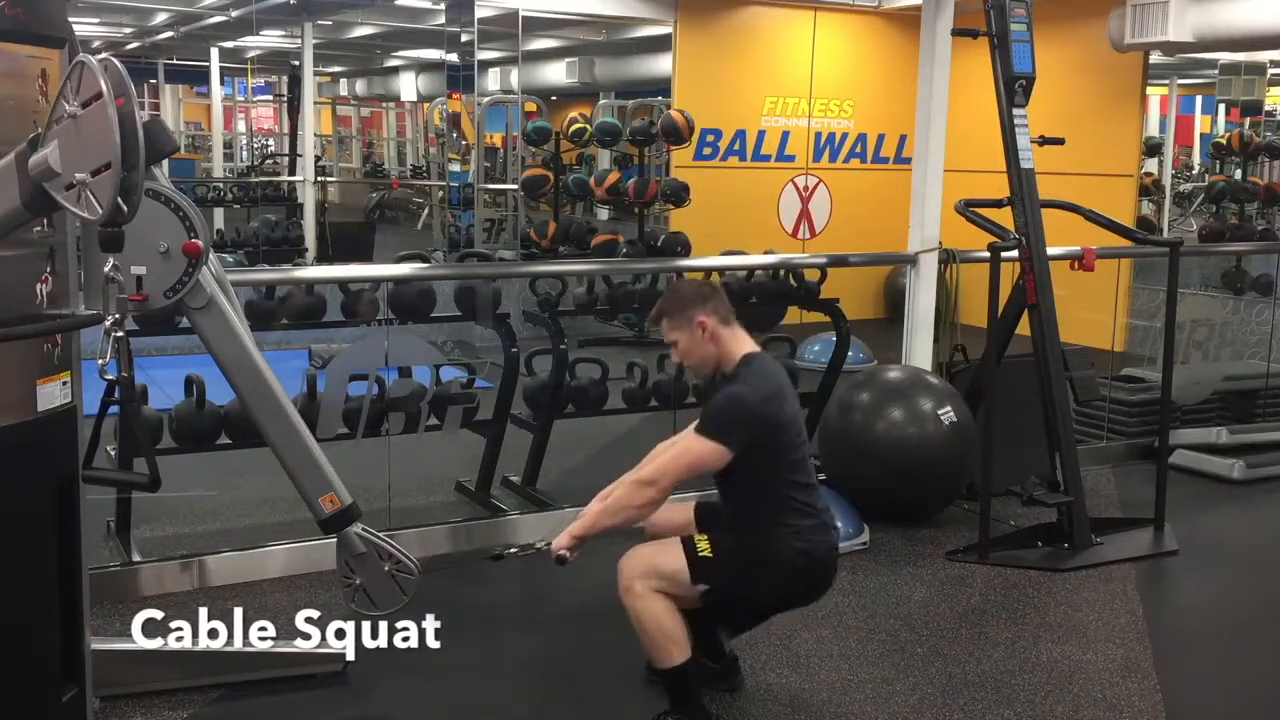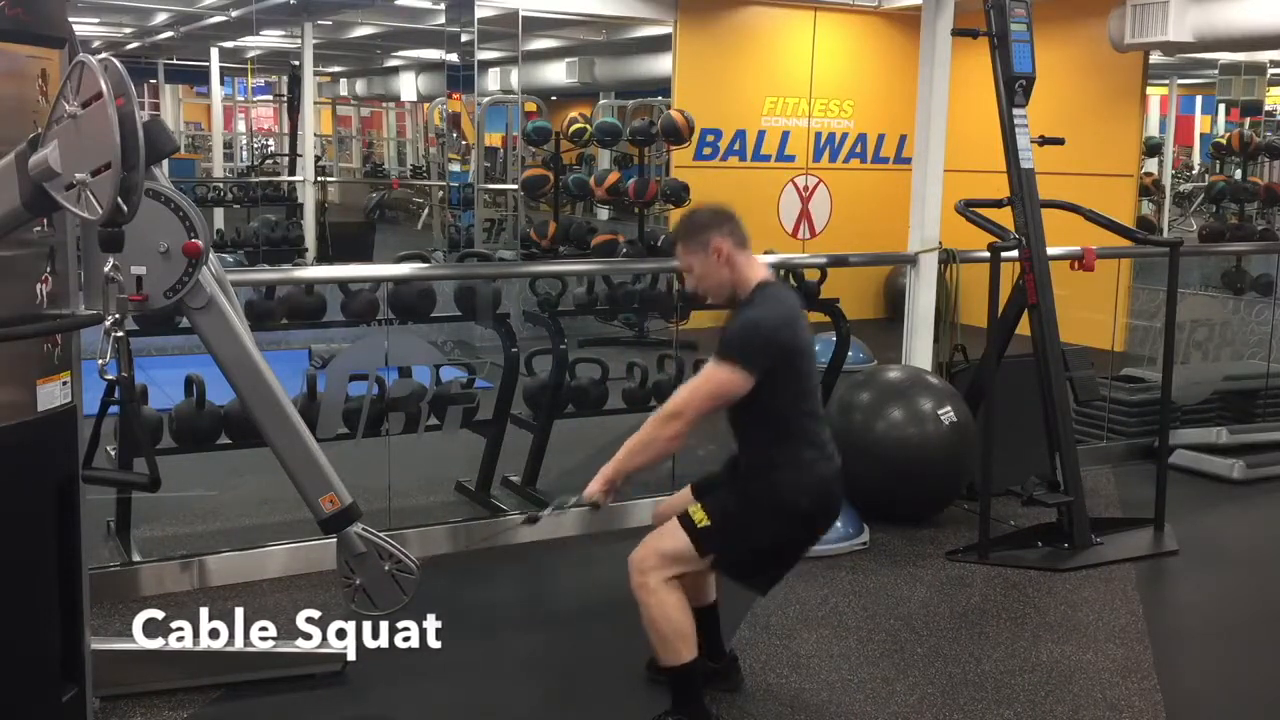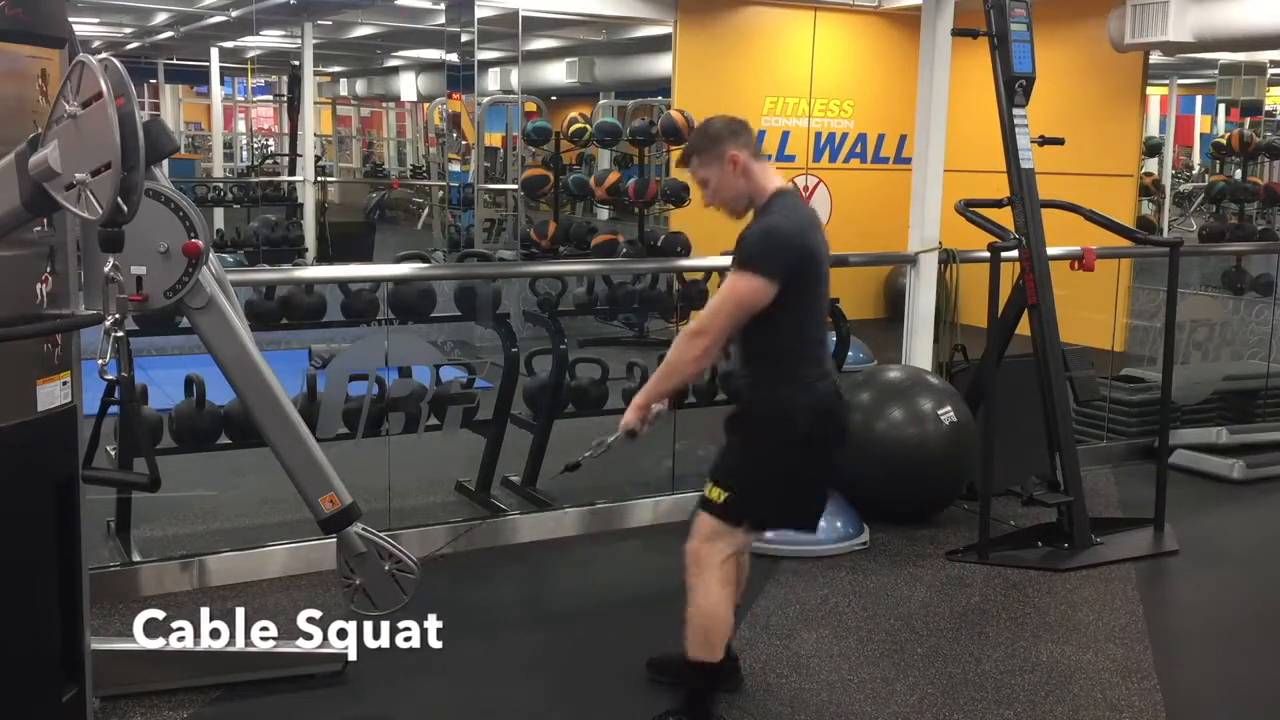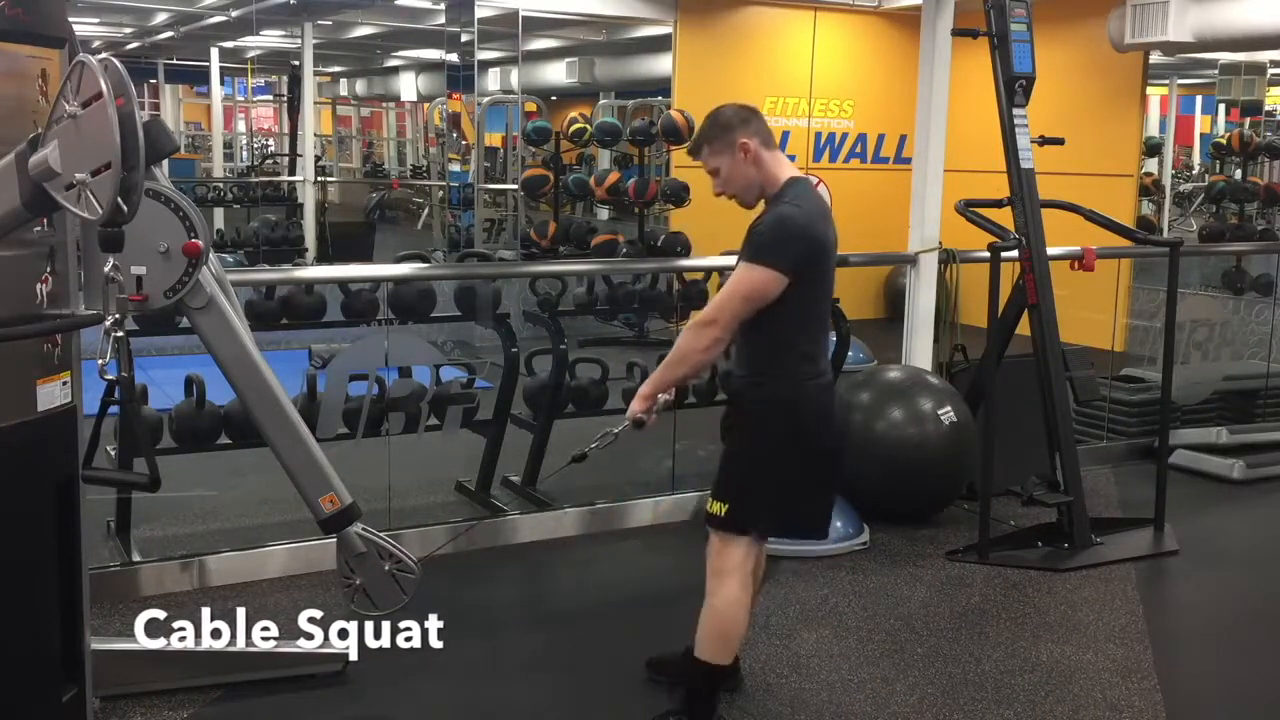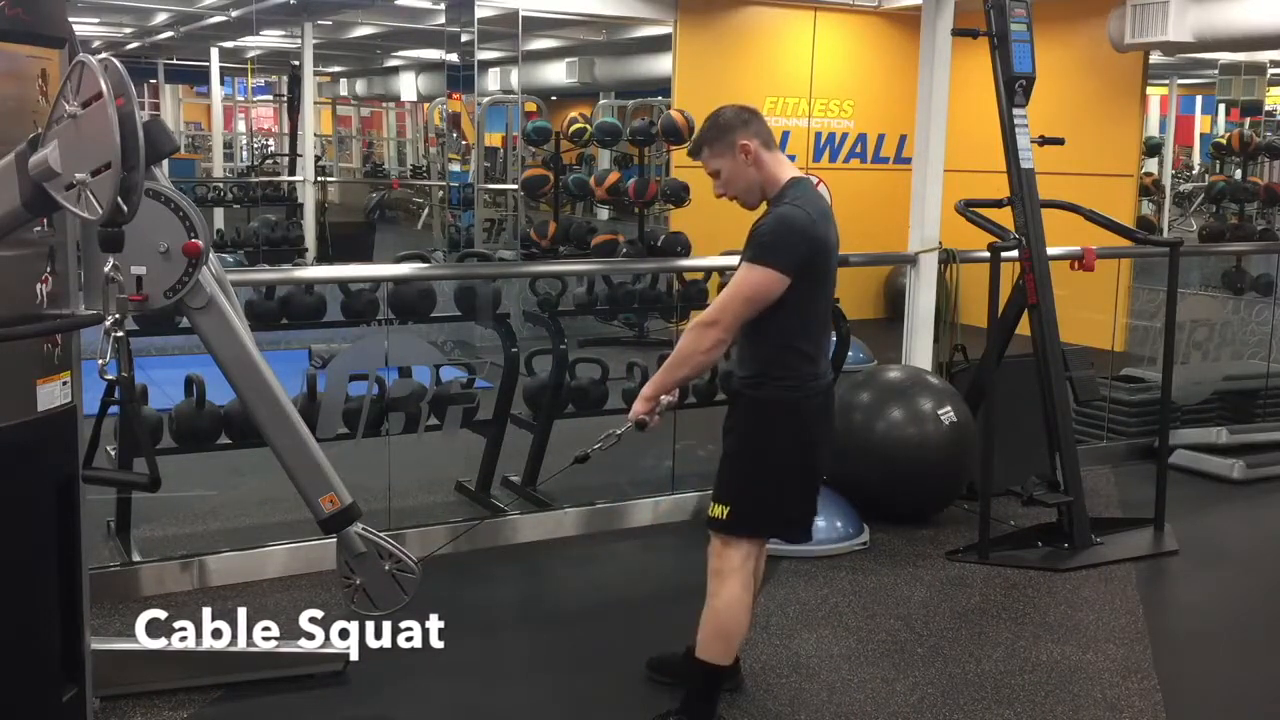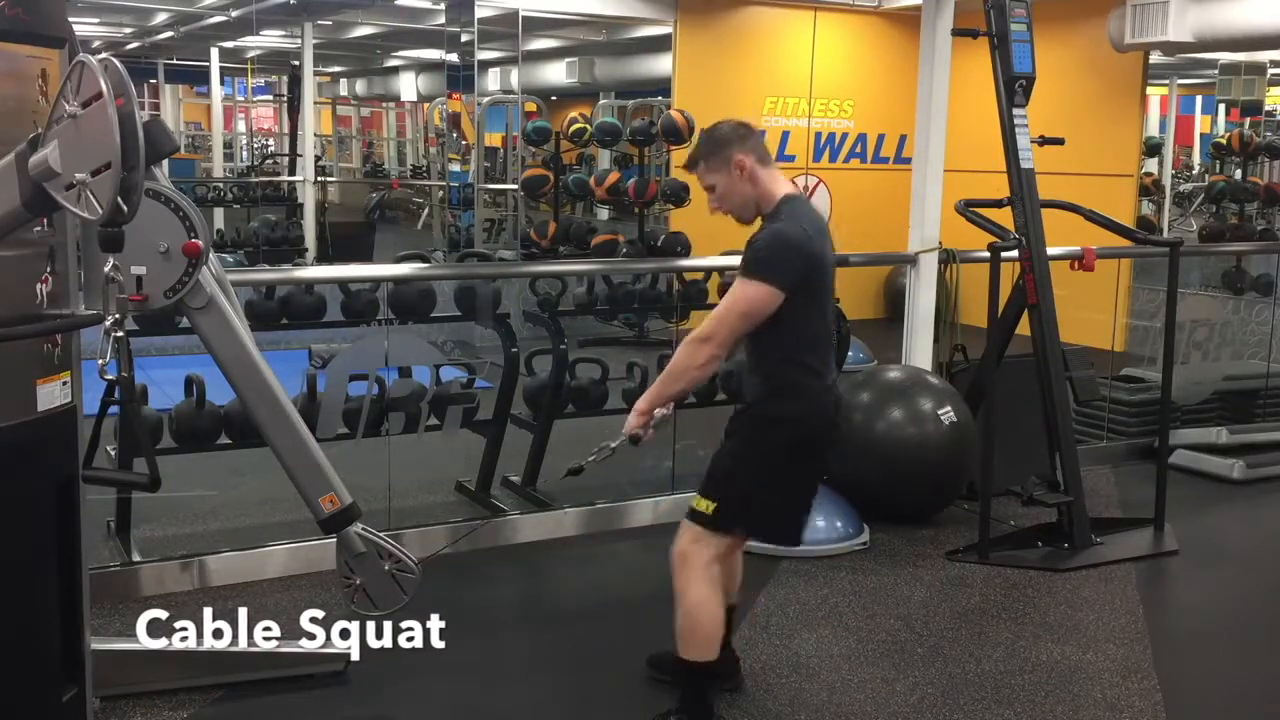
dt=0.2s
person 1, frame 1
left shoulder: (746, 400)
right shoulder: (752, 374)
left elbow: (653, 486)
right elbow: (678, 446)
left wrist: (578, 530)
right wrist: (605, 498)
left hip: (792, 557)
right hip: (776, 531)
left knee: (637, 572)
right knee: (661, 525)
right ankle: (712, 659)
person 1, frame 2
left shoulder: (760, 324)
right shoulder: (767, 303)
left elbow: (680, 417)
right elbow: (695, 391)
left wrist: (609, 477)
right wrist: (623, 458)
left hip: (792, 490)
right hip: (781, 472)
left knee: (649, 565)
right knee: (671, 517)
right ankle: (711, 658)
person 1, frame 3
left shoulder: (774, 232)
right shoulder: (787, 216)
left elbow: (706, 333)
right elbow: (719, 328)
left wrist: (643, 400)
right wrist: (661, 388)
left hip: (789, 410)
right hip: (785, 402)
left knee: (708, 550)
right knee: (726, 536)
right ankle: (711, 656)
person 1, frame 4
left shoulder: (786, 221)
right shoulder: (796, 205)
left elbow: (716, 324)
right elbow: (730, 318)
left wrist: (652, 389)
right wrist: (670, 378)
left hip: (780, 406)
right hip: (778, 397)
left knee: (731, 550)
right knee: (744, 541)
right ankle: (715, 658)
person 1, frame 5
left shoulder: (787, 223)
right shoulder: (800, 206)
left elbow: (717, 325)
right elbow: (734, 319)
left wrist: (654, 390)
right wrist: (671, 380)
left hip: (779, 405)
right hip: (780, 396)
left knee: (732, 553)
right knee: (746, 542)
right ankle: (716, 658)
person 1, frame 6
left shoulder: (783, 238)
right shoulder: (796, 220)
left elbow: (712, 340)
right elbow: (729, 332)
left wrist: (649, 403)
right wrist: (669, 391)
left hip: (786, 417)
right hip: (788, 405)
left knee: (696, 551)
right knee: (723, 536)
right ankle: (714, 655)
